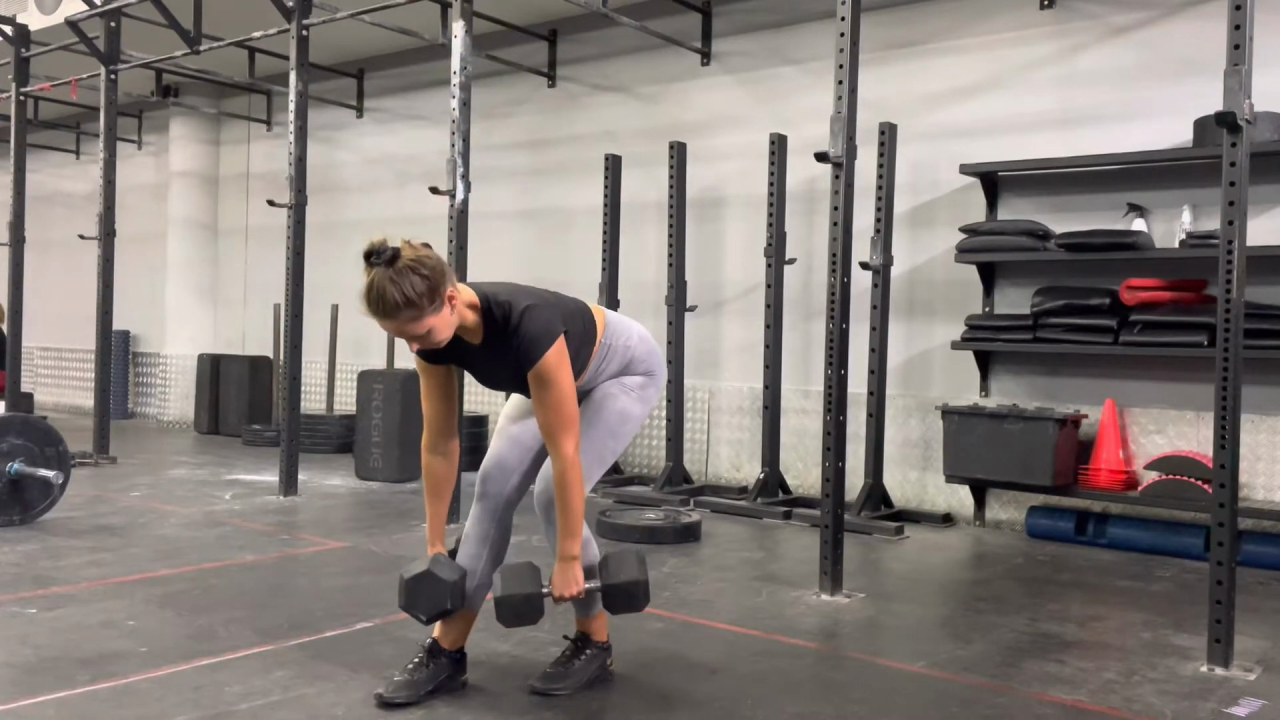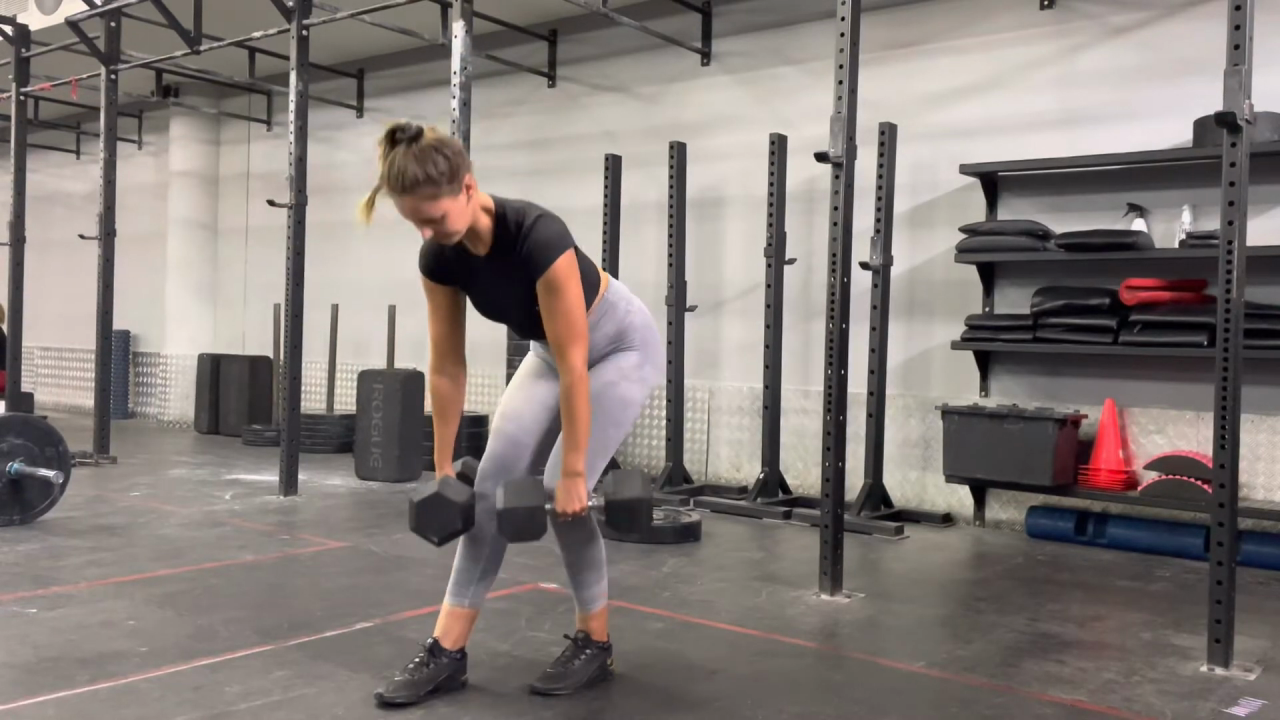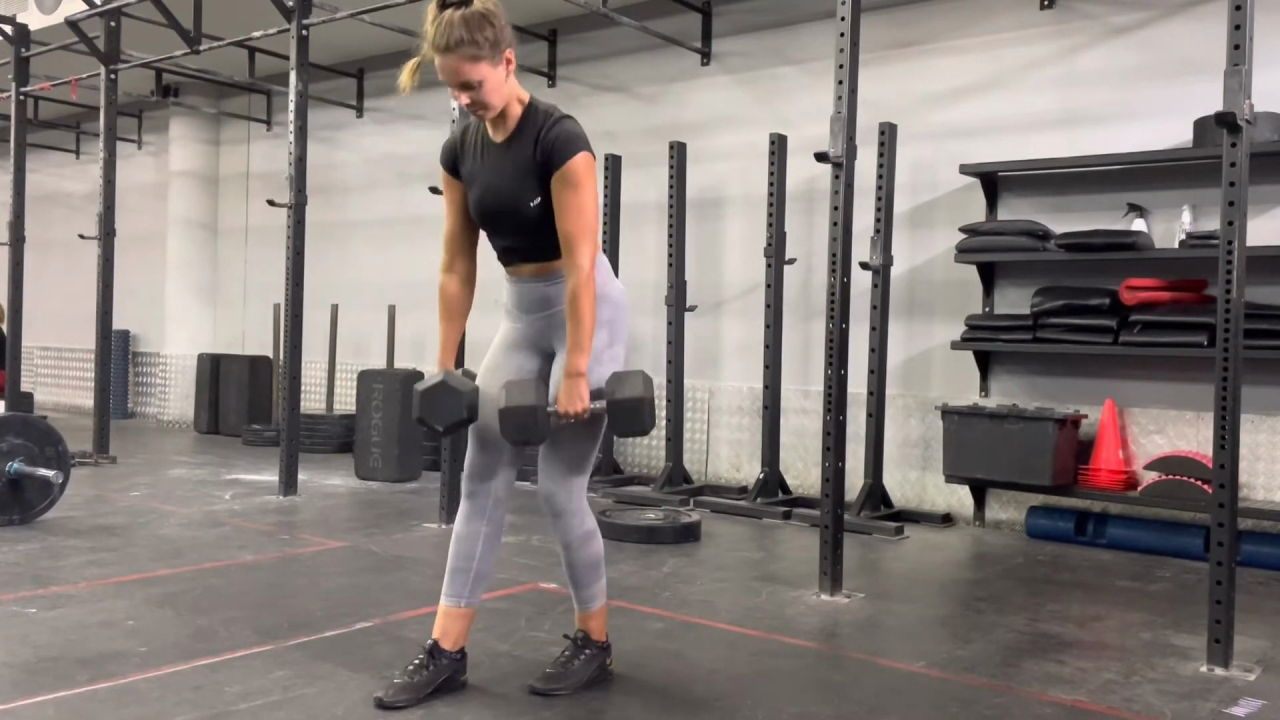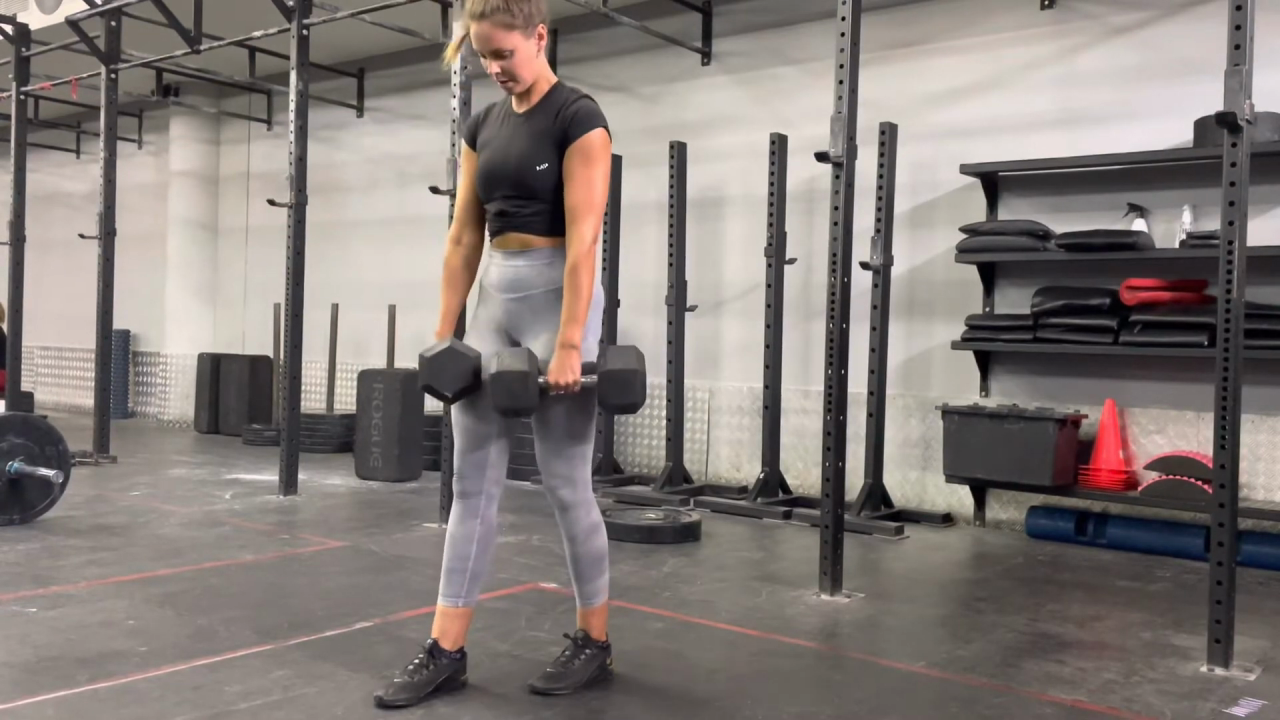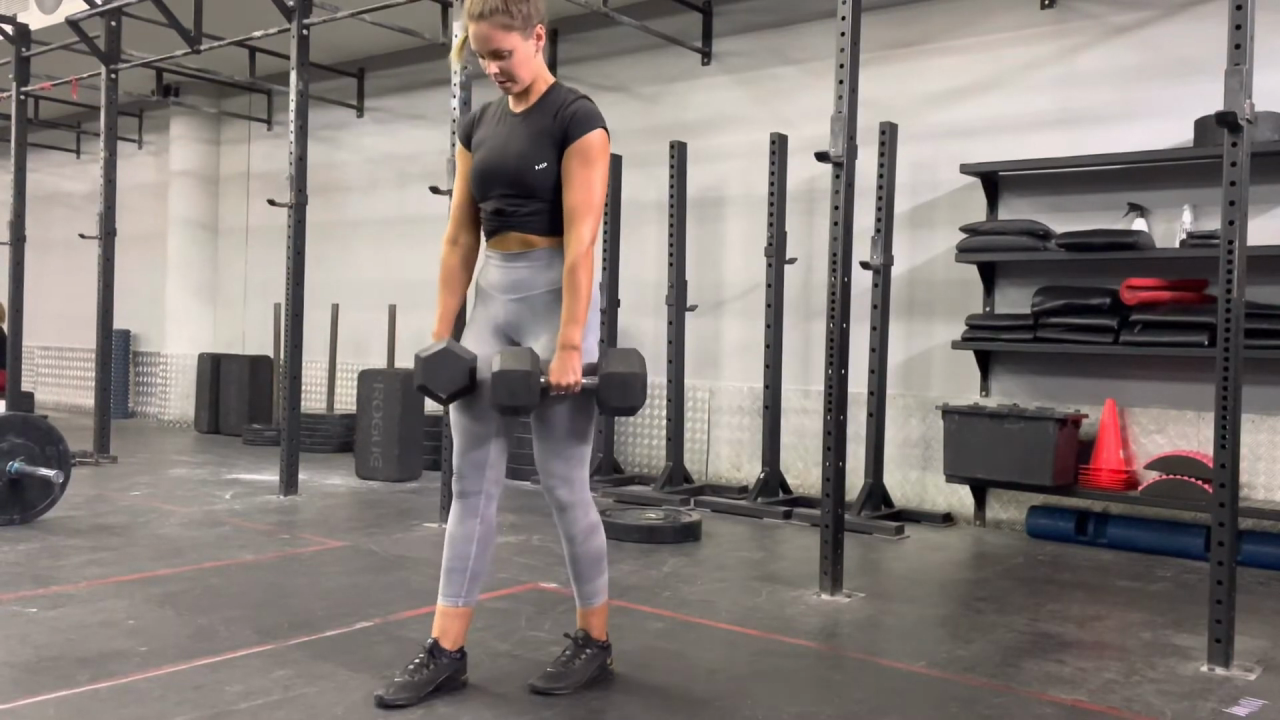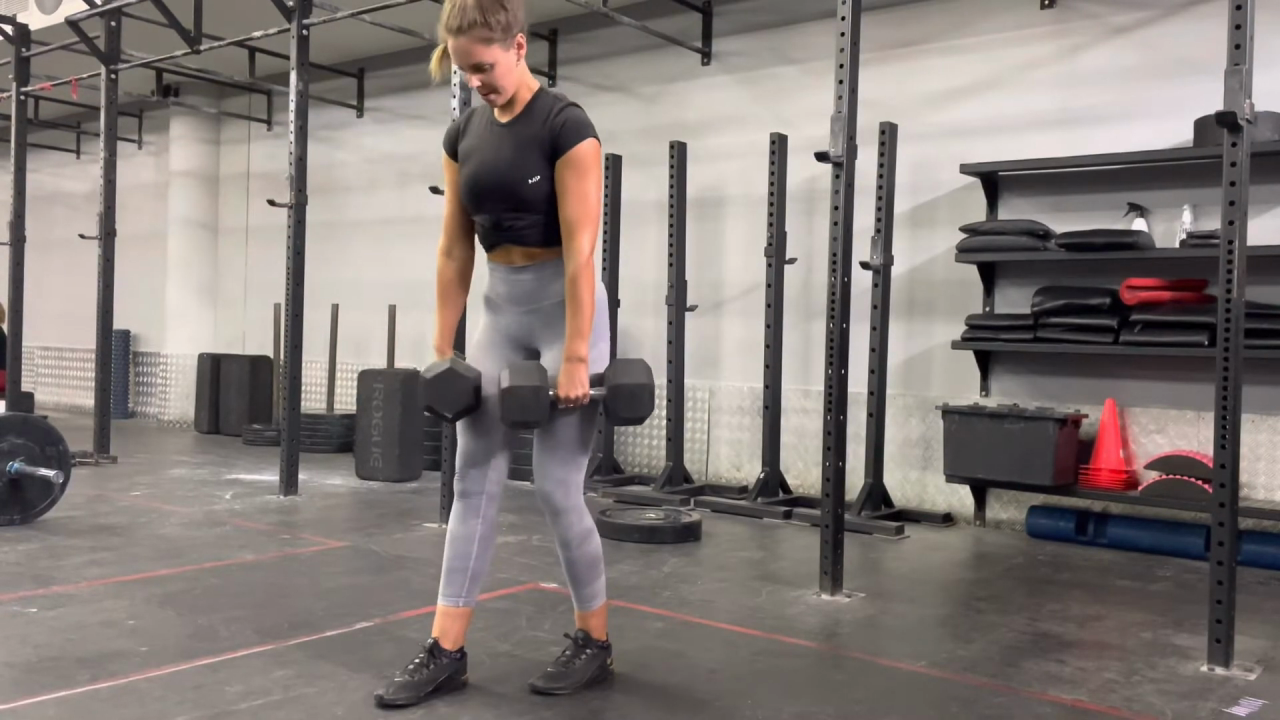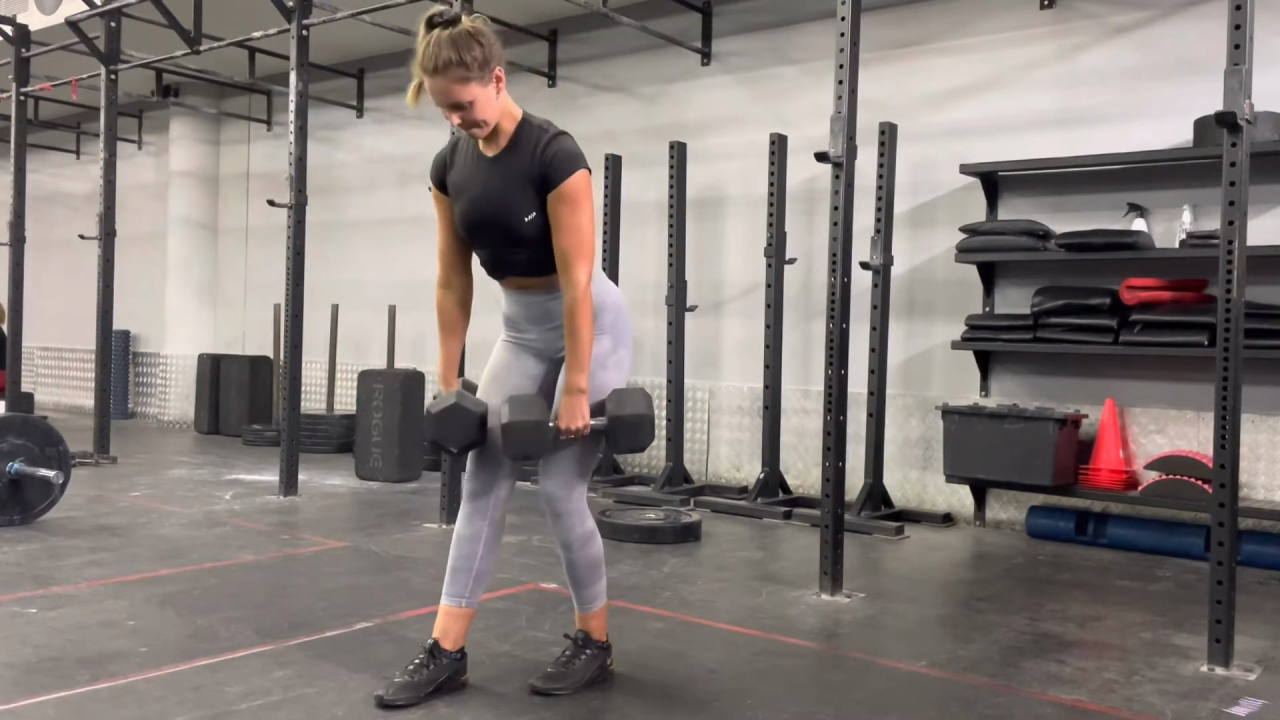
dt=0.4s
person 1, frame 1
left shoulder: (527, 325)
right shoulder: (435, 331)
left elbow: (565, 454)
right elbow: (440, 443)
left wrist: (568, 559)
right wrist: (435, 545)
left hip: (625, 370)
right hip: (562, 373)
left knee: (552, 493)
right knee: (493, 487)
left ankle: (594, 643)
right ankle: (446, 649)
person 1, frame 2
left shoulder: (537, 236)
right shoulder: (440, 256)
left elbow: (574, 367)
right elbow: (447, 367)
left wrist: (573, 473)
right wrist: (443, 468)
left hip: (621, 347)
right hip: (547, 352)
left knee: (561, 493)
right knee: (492, 483)
left ankle: (595, 643)
right ankle: (448, 649)
person 1, frame 3
left shoulder: (559, 137)
right shoulder: (460, 149)
left elbow: (581, 264)
right elbow: (456, 266)
left wrist: (577, 373)
right wrist: (446, 367)
left hip: (588, 312)
right hip: (519, 316)
left knee: (559, 488)
right knee: (481, 480)
left ankle: (594, 643)
right ankle: (446, 649)
person 1, frame 4
left shoulder: (578, 116)
right shoulder: (483, 124)
left elbow: (583, 238)
right elbow: (464, 236)
left wrist: (568, 345)
right wrist: (444, 332)
left hip: (558, 297)
right hip: (494, 302)
left knee: (566, 484)
right knee: (472, 481)
left ankle: (594, 641)
right ankle: (446, 649)
person 1, frame 5
left shoulder: (576, 117)
right shoulder: (478, 124)
left elbow: (581, 239)
right elbow: (460, 237)
left wrist: (569, 346)
right wrist: (441, 334)
left hip: (553, 299)
right hip: (491, 303)
left knee: (563, 485)
right knee: (472, 482)
left ankle: (594, 640)
right ankle: (446, 649)
person 1, frame 6
left shoulder: (565, 124)
right shoulder: (463, 134)
left elbow: (581, 250)
right elbow: (454, 249)
left wrist: (576, 357)
right wrist: (443, 348)
left hip: (563, 307)
right hip: (499, 311)
left knee: (556, 487)
right knee: (474, 482)
left ankle: (594, 641)
right ankle: (446, 650)
person 1, frame 7
left shoulder: (553, 153)
right shoulder: (449, 165)
left elbow: (577, 281)
right elbow: (452, 280)
left wrist: (576, 389)
right wrist: (449, 379)
left hip: (590, 324)
right hip: (520, 327)
left knee: (559, 489)
right knee: (482, 484)
left ankle: (594, 643)
right ankle: (446, 651)
